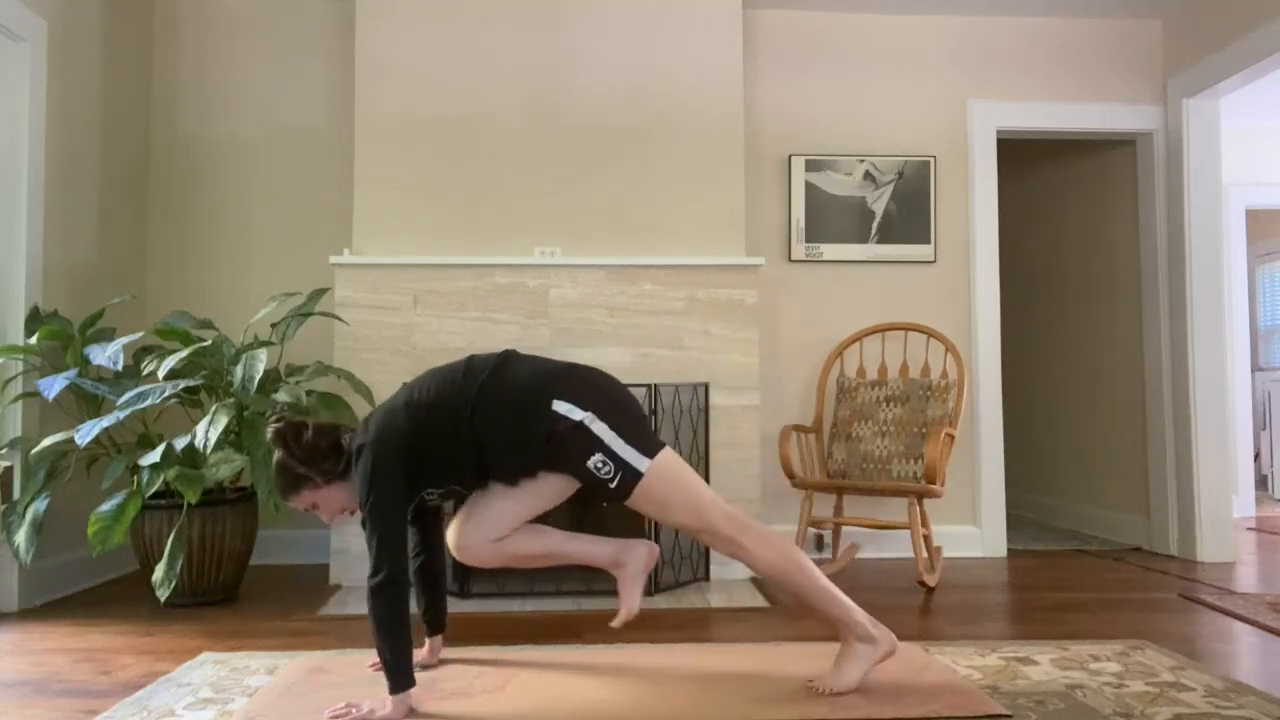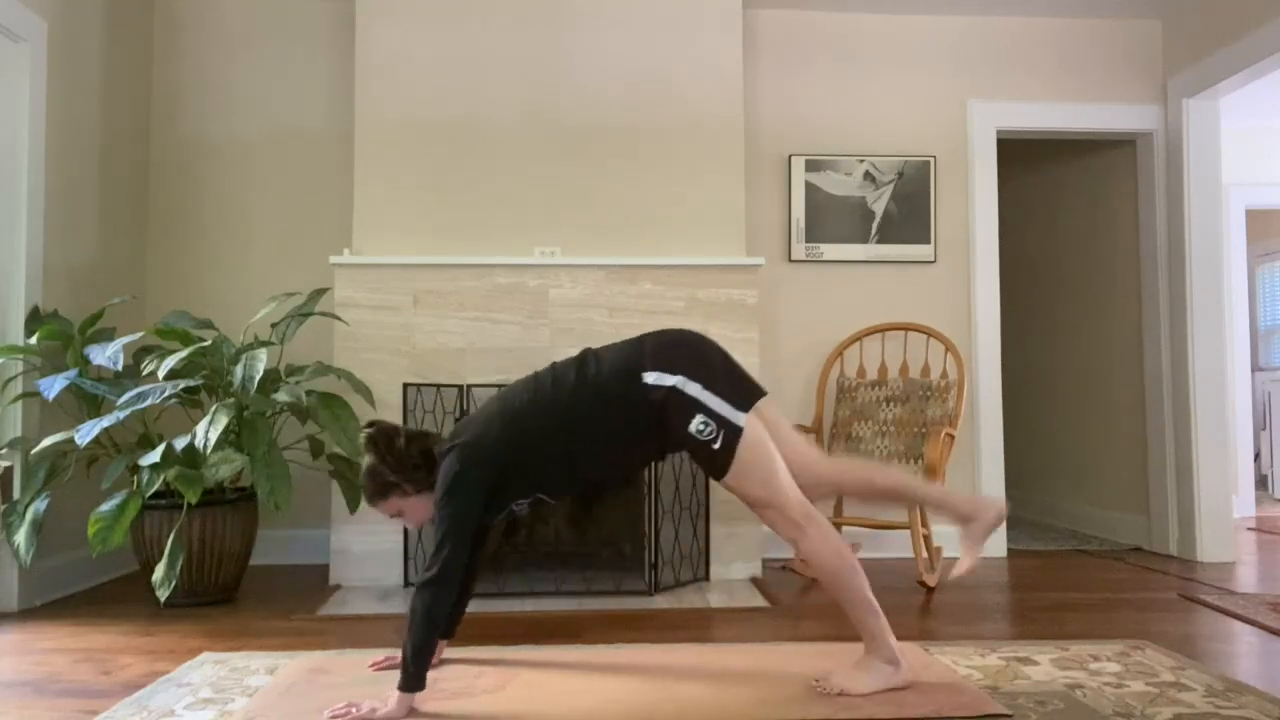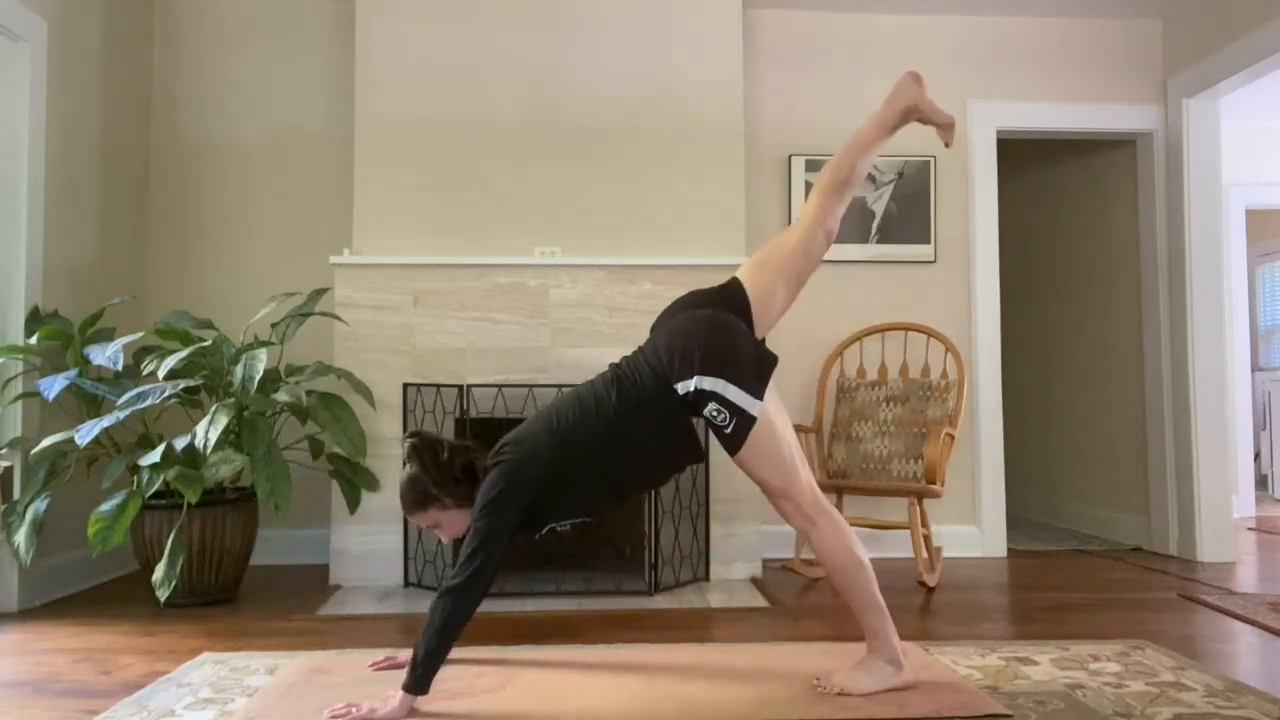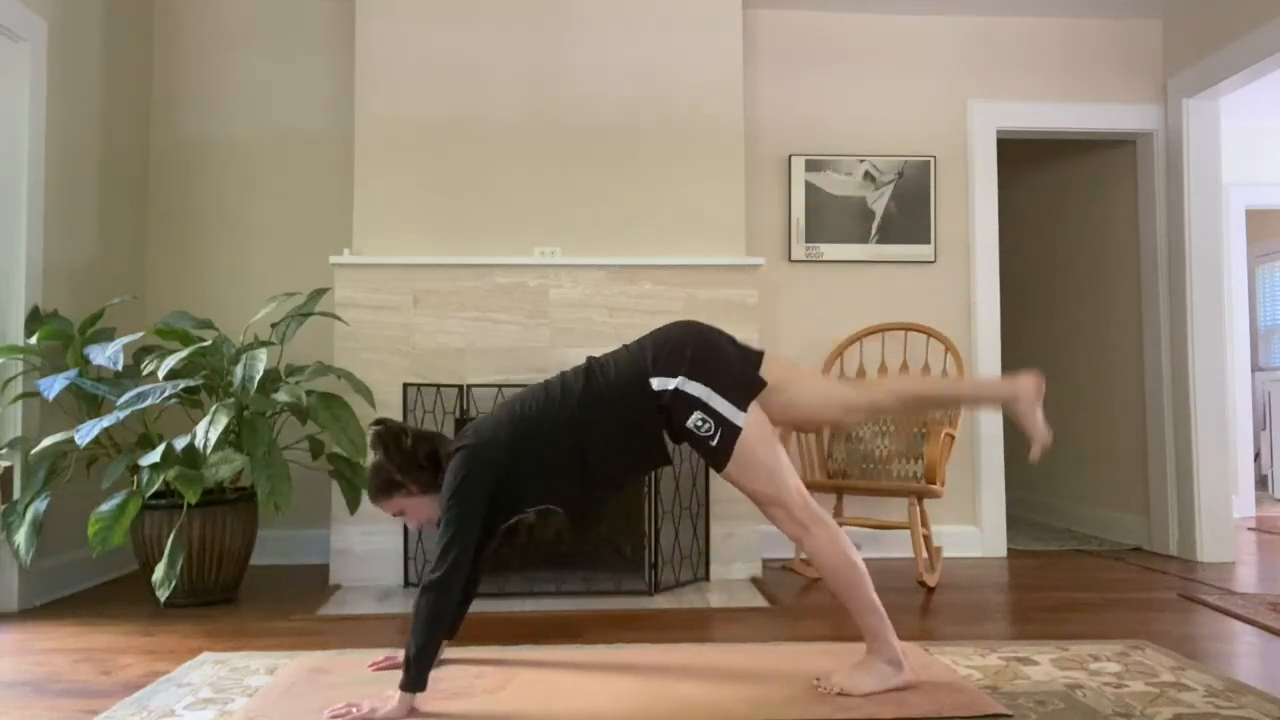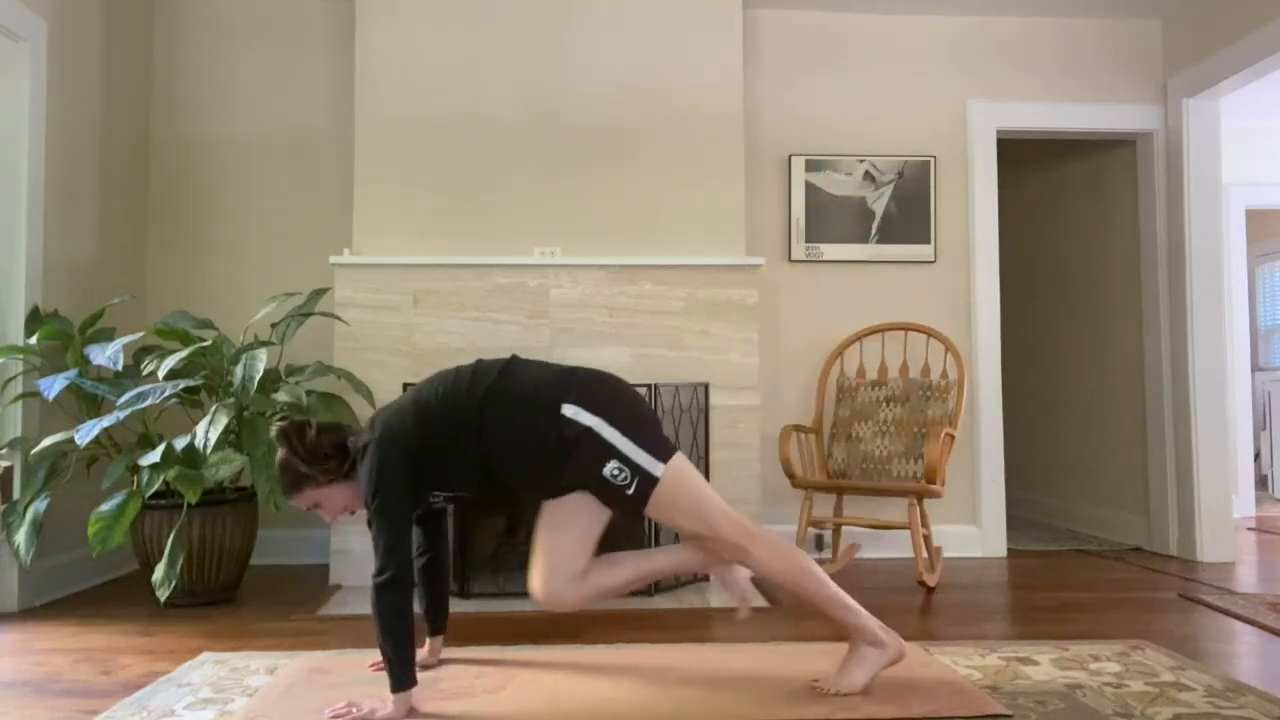
dt=0.5s
person 1, frame 1
left shoulder: (375, 456)
right shoulder: (395, 450)
left elbow: (387, 575)
right elbow: (424, 541)
right wrist: (434, 640)
left hip: (570, 410)
right hip: (556, 422)
left knee: (719, 525)
right knee: (468, 540)
left ankle: (863, 634)
right ankle: (618, 554)
person 1, frame 2
left shoulder: (463, 468)
right shoulder: (468, 461)
left elbow: (439, 576)
right elbow: (465, 560)
right wrist: (429, 643)
left hip: (668, 378)
right hip: (667, 382)
left knee: (793, 515)
right knee: (816, 469)
left ankle: (884, 656)
right ankle: (967, 506)
person 1, frame 3
left shoulder: (507, 485)
right shoulder: (497, 475)
left elbow: (465, 586)
right elbow: (466, 578)
right wrist: (423, 646)
left hip: (701, 366)
right hip: (695, 343)
left knee: (804, 508)
right knee: (816, 223)
left ankle: (886, 657)
right ankle: (902, 104)
person 1, frame 4
left shoulder: (468, 467)
right shoulder: (478, 462)
left elbow: (444, 575)
right elbow: (468, 562)
right wrist: (432, 643)
left hip: (677, 371)
right hip: (677, 372)
left knee: (795, 512)
right knee: (861, 402)
left ankle: (889, 657)
right ankle: (1009, 393)
person 1, frame 5
left shoulder: (380, 453)
right shoulder: (403, 452)
left elbow: (392, 572)
right elbow: (430, 538)
right wrist: (435, 638)
left hip: (582, 417)
right hip: (573, 430)
left knee: (726, 532)
right knee: (554, 591)
left ankle: (873, 638)
right ankle: (707, 557)
